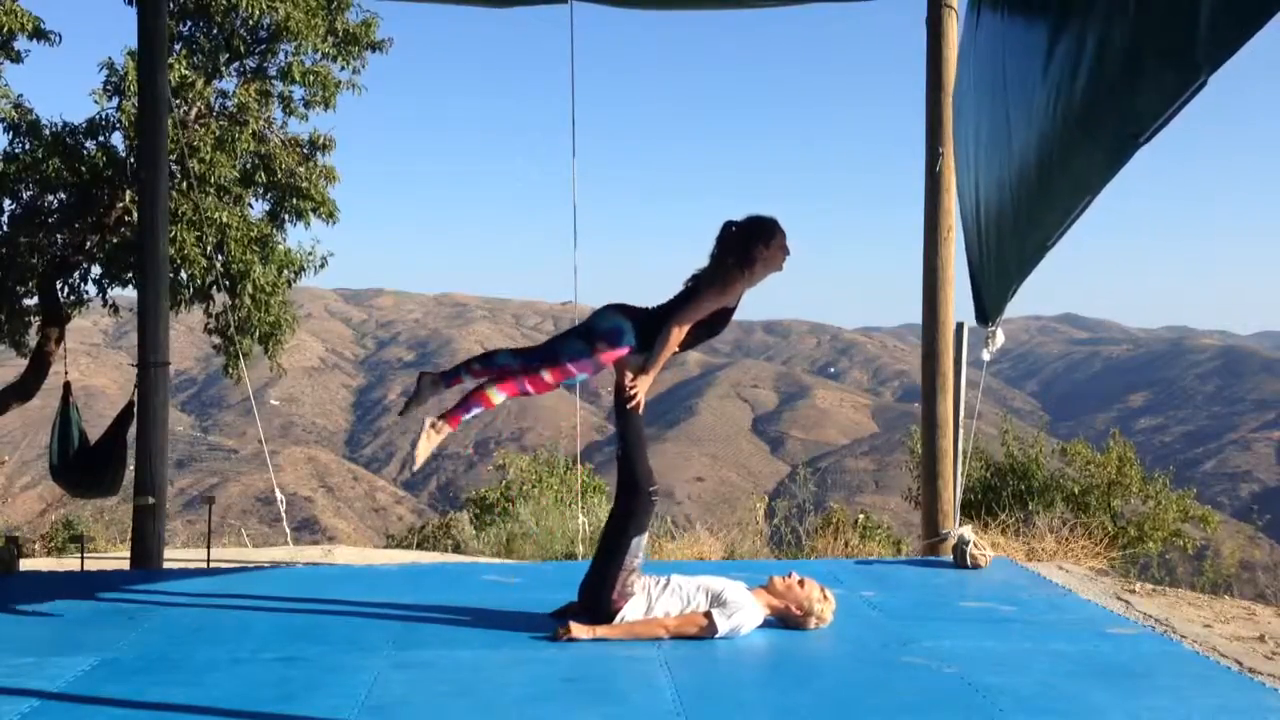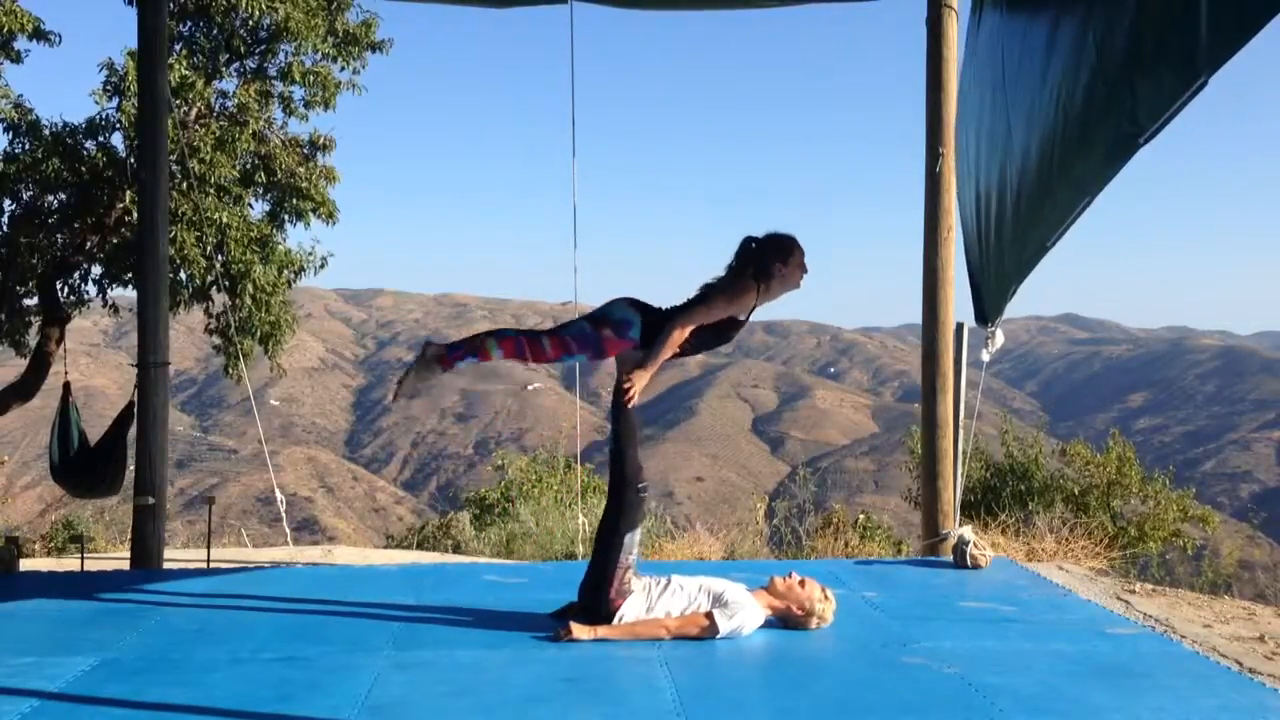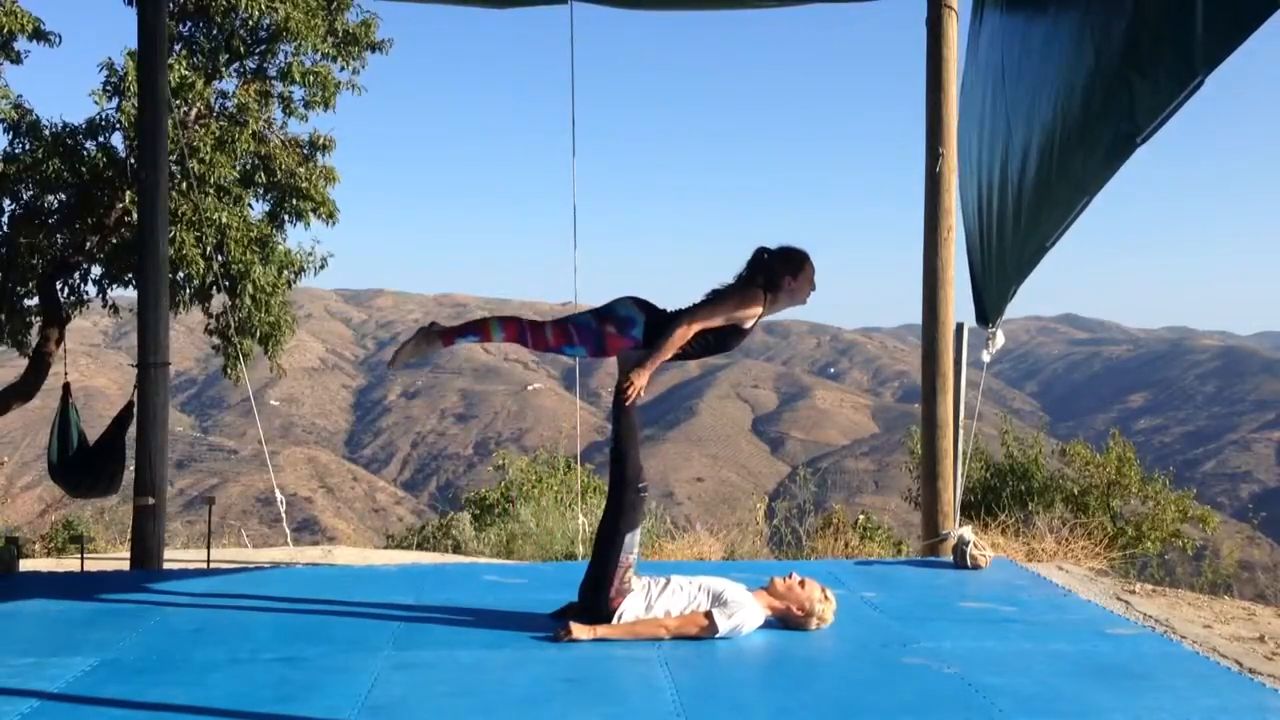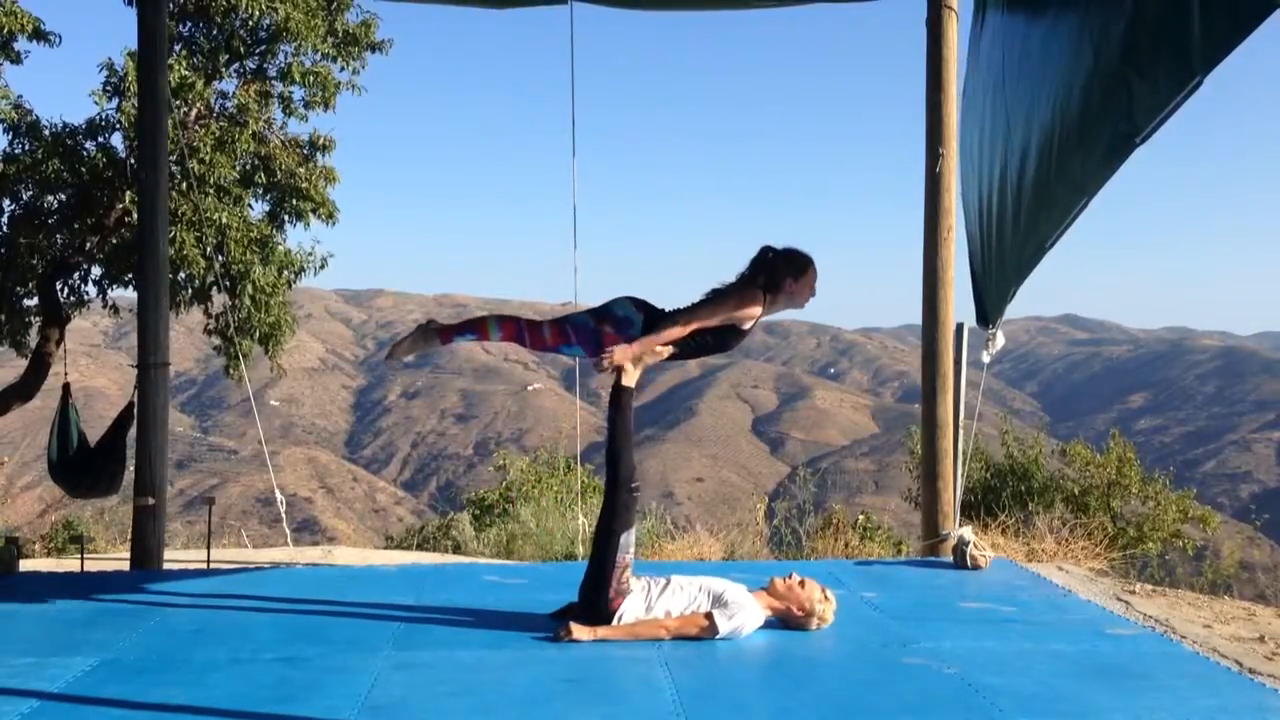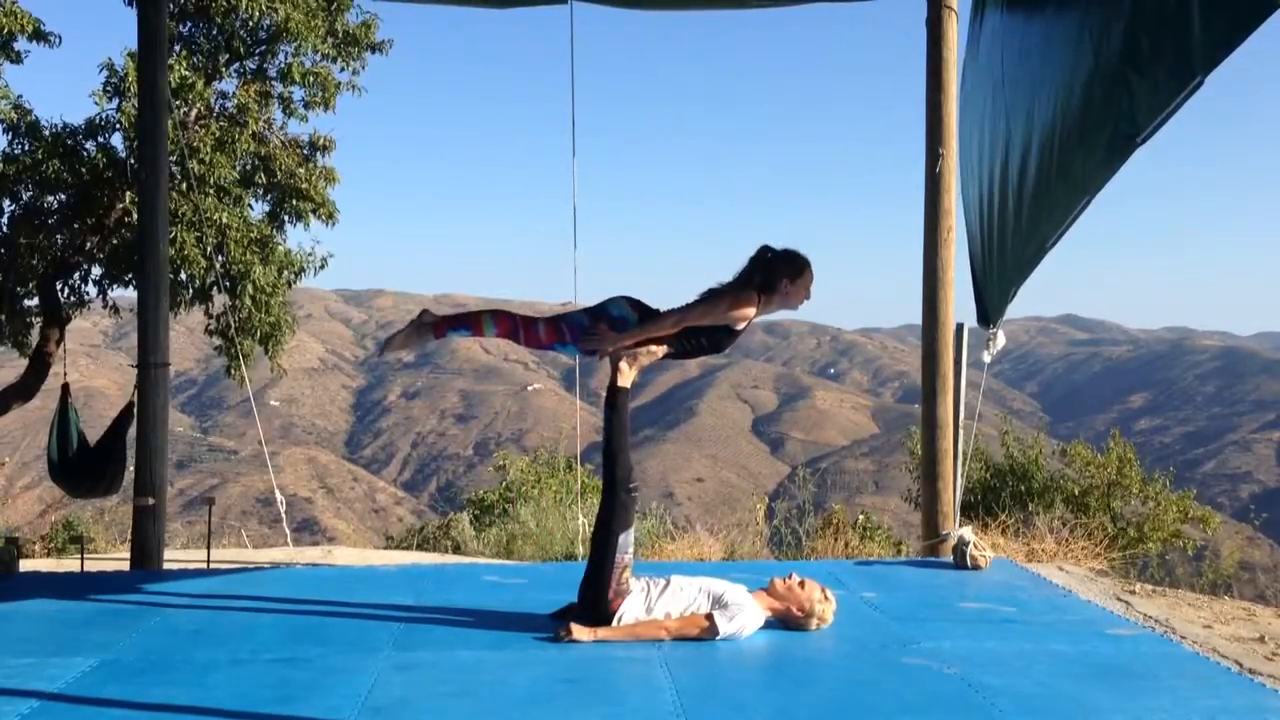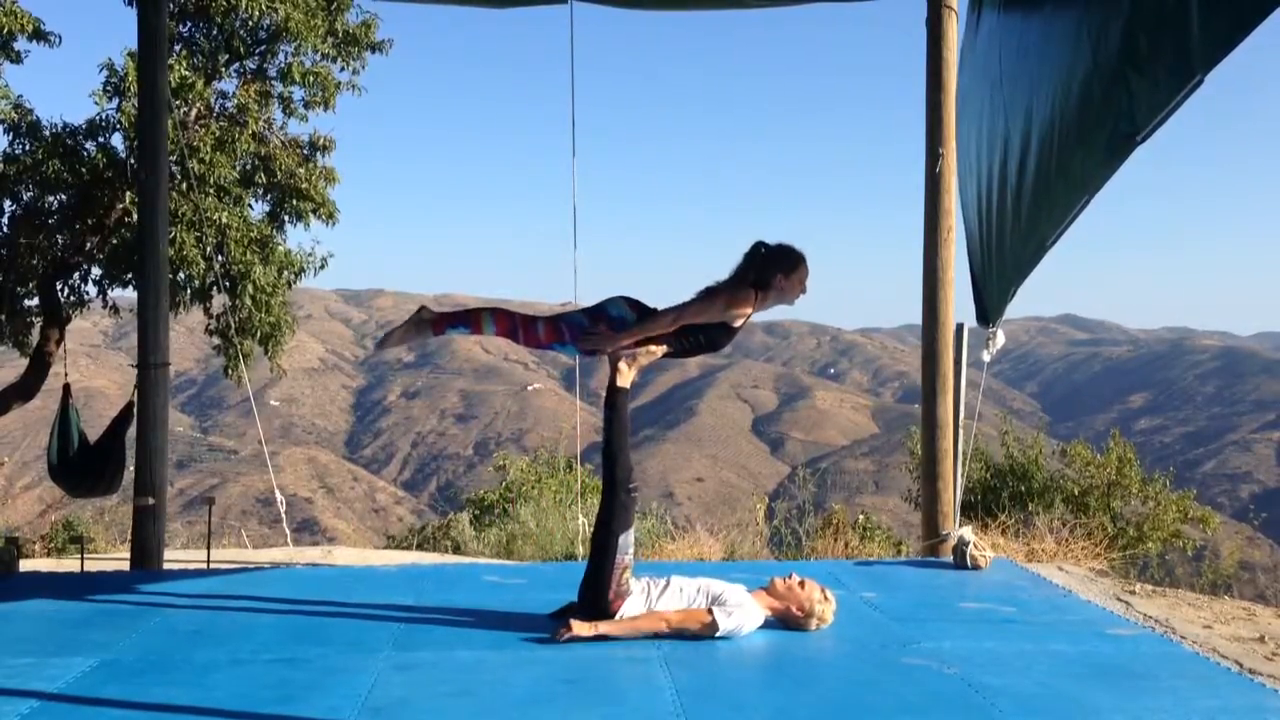
dt=0.3s
person 1, frame 1
left shoulder: (727, 274)
right shoulder: (733, 284)
right elbow: (677, 325)
left wrist: (645, 363)
right wrist: (648, 375)
left hip: (620, 326)
right hip: (620, 333)
left knee: (528, 359)
right knee: (533, 378)
left ankle: (438, 380)
right ankle: (441, 425)
person 1, frame 2
left shoulder: (742, 289)
right shoulder: (745, 295)
right elbow: (682, 326)
left wrist: (642, 361)
right wrist: (646, 373)
left hip: (629, 324)
right hip: (626, 328)
left knee: (536, 343)
right knee: (533, 347)
left ankle: (442, 352)
right ankle: (436, 365)
person 1, frame 3
left shoulder: (748, 300)
right shoulder: (751, 305)
right elbow: (687, 326)
left wrist: (643, 364)
right wrist: (645, 369)
left hip: (634, 327)
right hip: (631, 328)
left knee: (539, 335)
right knee: (536, 334)
left ankle: (441, 334)
right ankle: (439, 338)
person 1, frame 4
left shoulder: (747, 299)
right shoulder: (750, 306)
right elbow: (687, 323)
left wrist: (635, 347)
right wrist: (634, 350)
left hip: (632, 325)
right hip: (629, 328)
left knee: (536, 333)
right knee: (532, 334)
left ankle: (440, 331)
right ankle: (435, 336)
person 1, frame 5
left shoulder: (742, 298)
right shoulder: (745, 307)
right elbow: (679, 319)
left wrist: (625, 340)
right wrist: (623, 341)
left hip: (627, 322)
right hip: (625, 325)
left knee: (530, 330)
right knee: (527, 331)
left ankle: (434, 324)
right ankle: (428, 330)
person 1, frame 6
left shoulder: (739, 296)
right shoulder: (742, 303)
right elbow: (678, 316)
left wrist: (624, 339)
right wrist: (622, 341)
left hip: (626, 322)
right hip: (624, 326)
left knee: (530, 329)
right knee: (527, 330)
left ankle: (435, 320)
right ankle: (427, 327)
person 2, frame 1
left shoulder: (744, 615)
right shoulder: (741, 596)
left elbow: (668, 628)
left wrist: (593, 631)
left hip: (613, 609)
right hip: (614, 604)
left knee: (641, 495)
left ankle: (627, 391)
person 2, frame 2
left shoulder: (745, 616)
right shoulder: (743, 600)
left elbow: (669, 628)
left wrist: (595, 632)
left hip: (614, 606)
right hip: (616, 602)
left knee: (630, 493)
left ankle: (626, 390)
person 2, frame 3
left shoulder: (745, 615)
right shoulder: (742, 597)
left elbow: (667, 627)
left wrist: (594, 630)
left hip: (613, 605)
right hip: (618, 603)
left knee: (631, 494)
person 2, frame 4
left shoulder: (744, 616)
right shoulder: (744, 599)
left elbow: (668, 628)
left wrist: (594, 632)
left hip: (613, 608)
right hip: (616, 602)
left knee: (623, 496)
left ankle: (626, 381)
person 2, frame 5
left shoulder: (745, 618)
right shoulder: (742, 599)
left elbow: (668, 629)
left wrist: (594, 633)
left hip: (612, 611)
right hip: (616, 605)
left knee: (620, 499)
left ankle: (622, 380)
person 2, frame 6
left shoulder: (744, 616)
right shoulder: (743, 600)
left elbow: (668, 622)
left wrist: (594, 627)
left hip: (613, 610)
right hip: (617, 606)
left knee: (620, 498)
left ankle: (621, 379)
